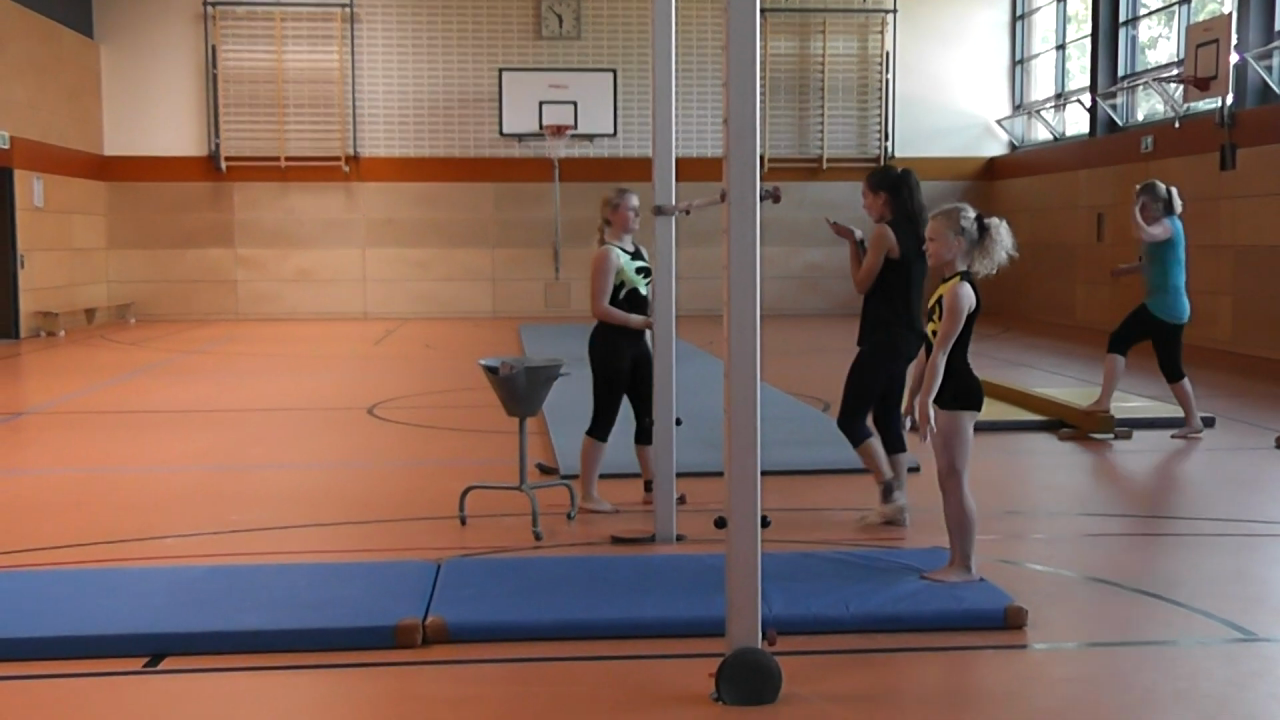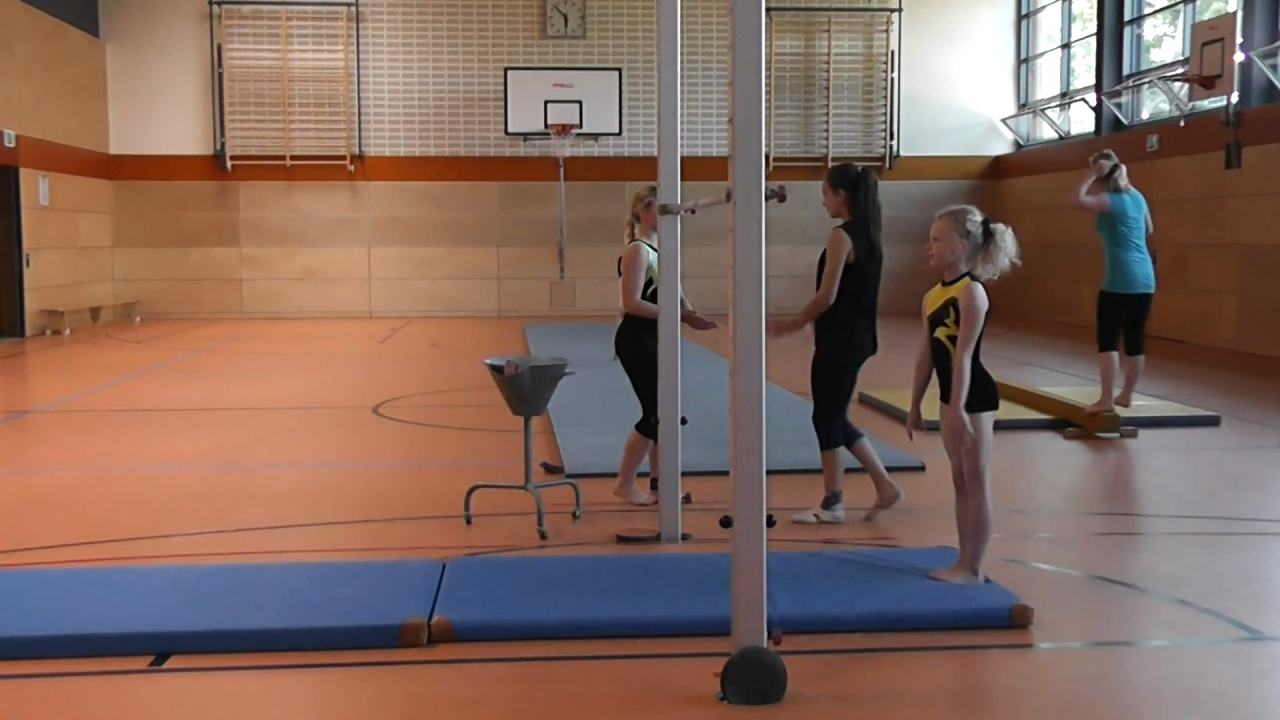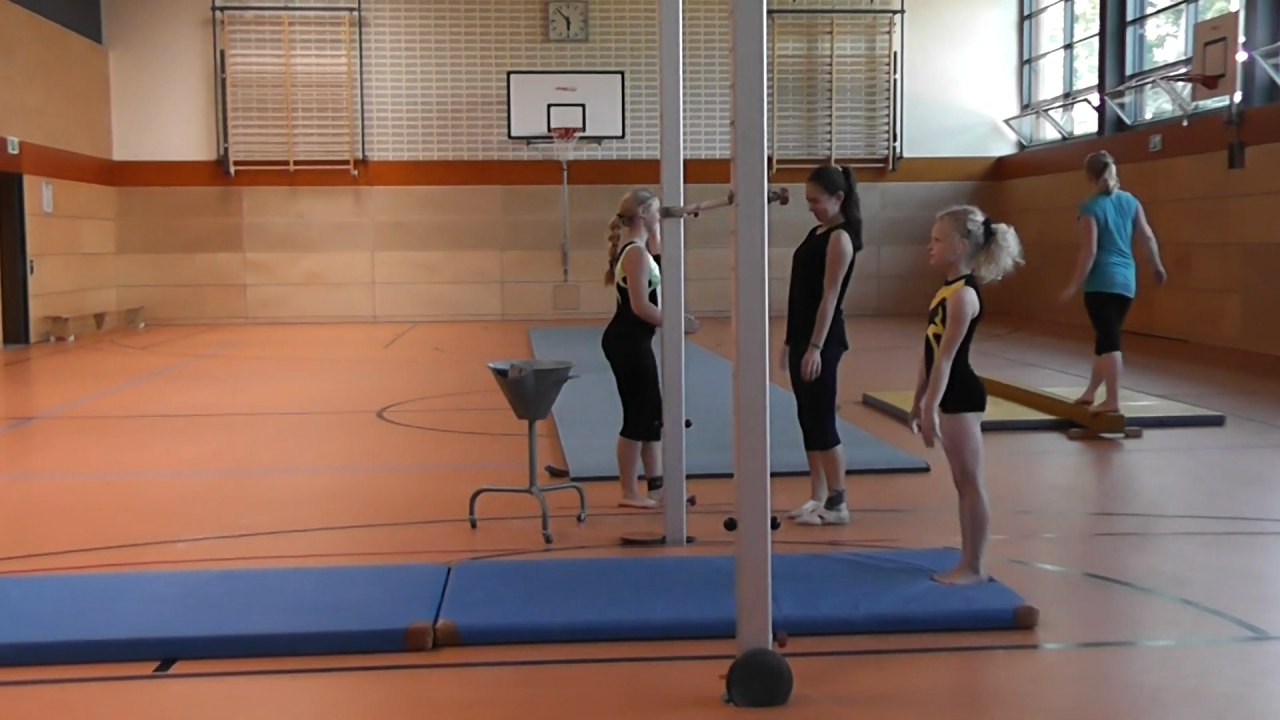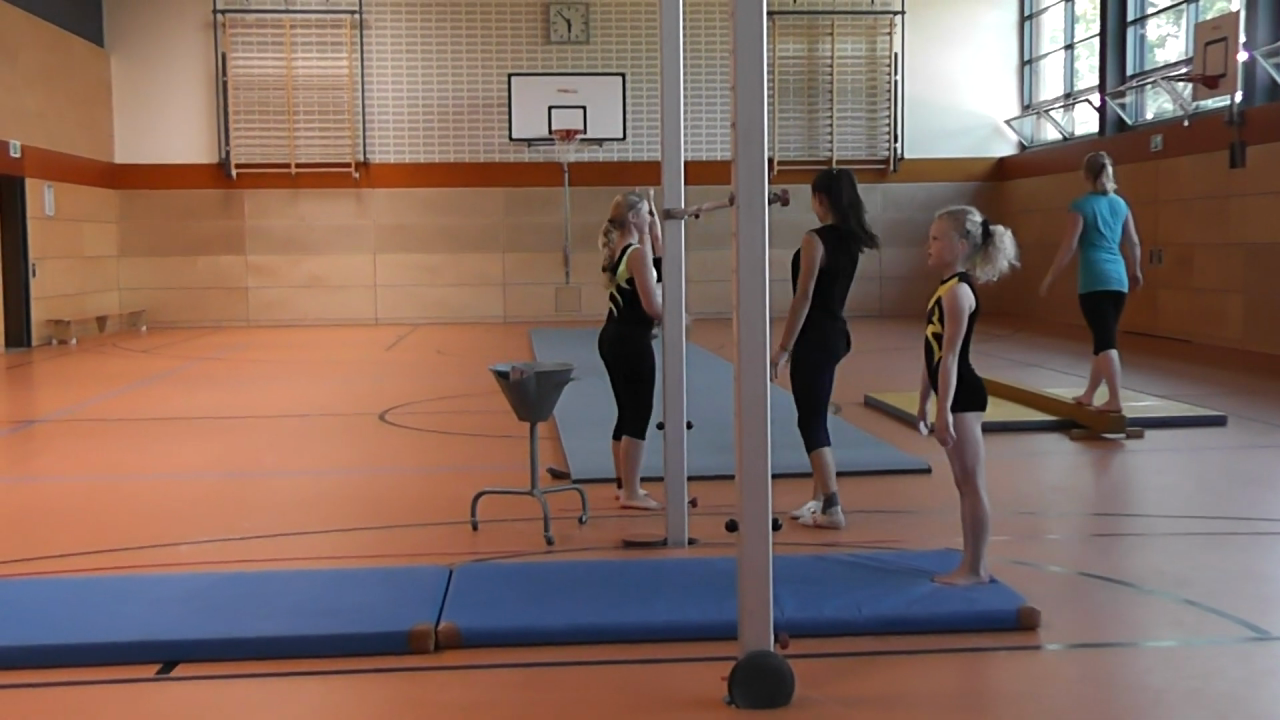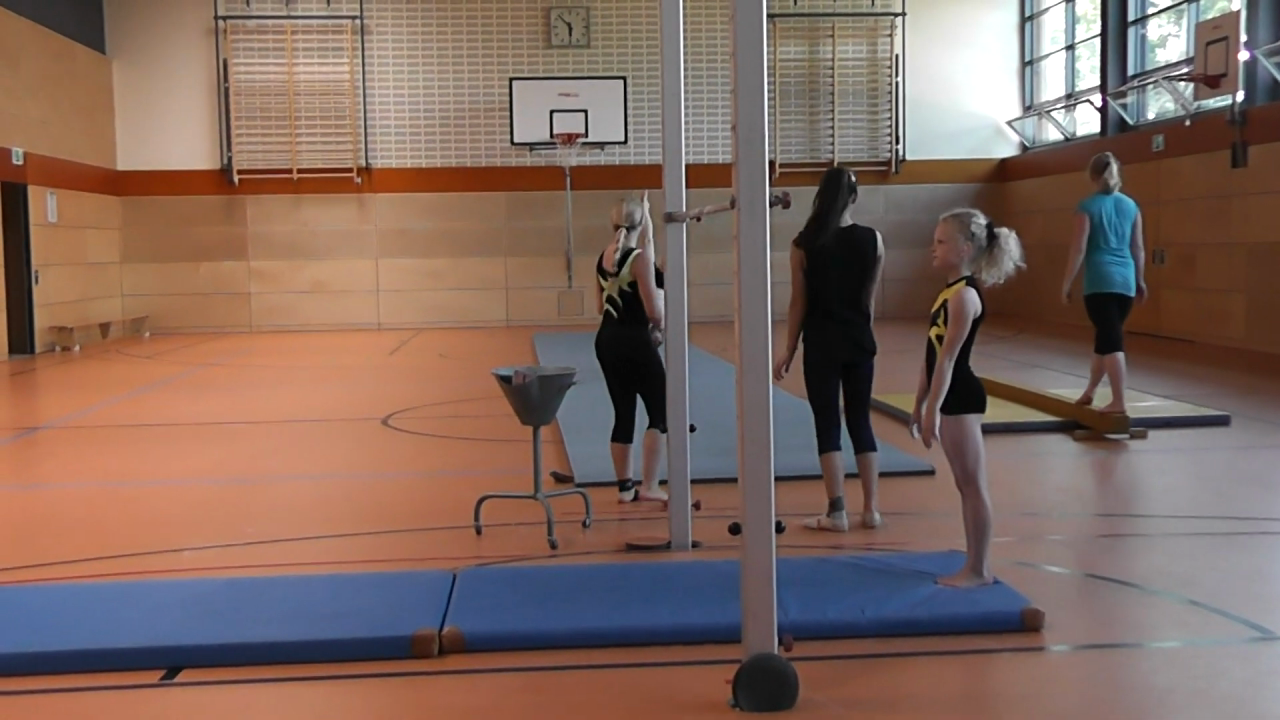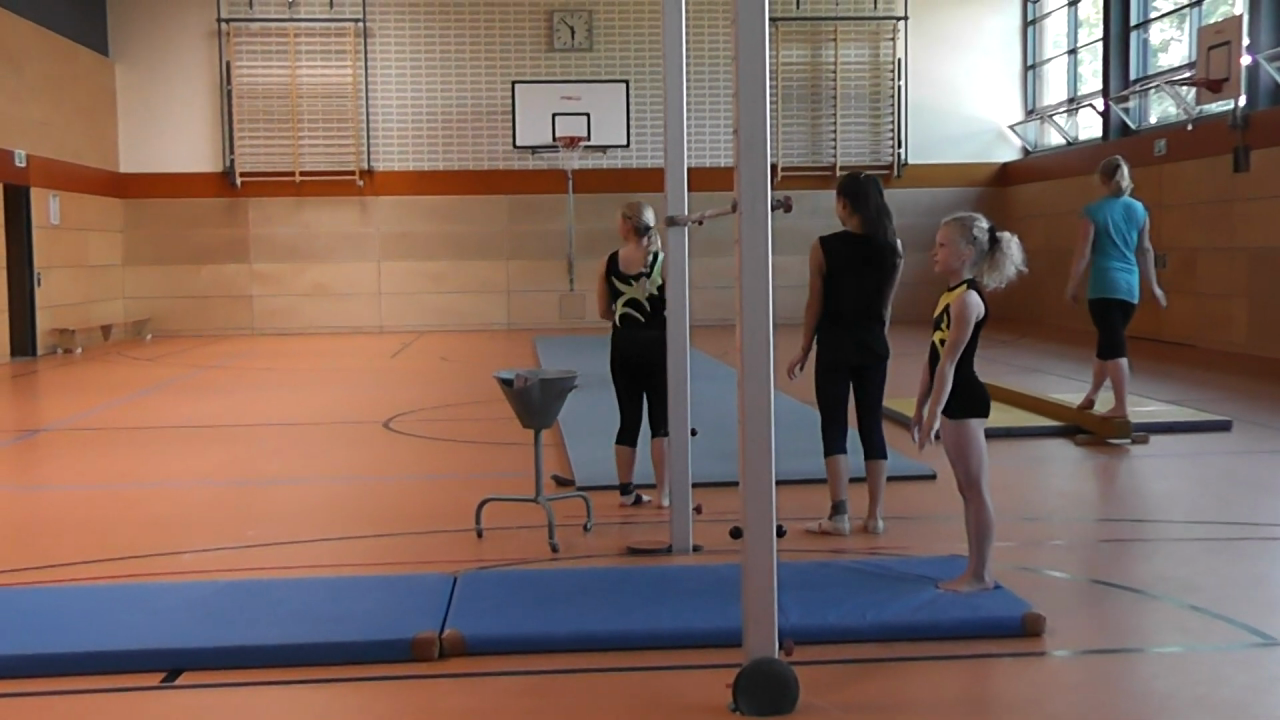
dt=0.5s
person 1, frame 1
left shoulder: (959, 291)
right shoulder: (945, 288)
left elbow: (942, 352)
right elbow: (927, 350)
left wrist: (926, 401)
right wrist: (912, 398)
left hip: (957, 394)
right hip: (944, 393)
left knee: (954, 481)
right knee: (947, 481)
left ankle: (966, 565)
right ankle: (956, 561)
person 1, frame 2
left shoulder: (972, 293)
right shoulder: (931, 296)
left elbow: (964, 355)
right elbow: (926, 354)
left wrist: (961, 409)
right wrist: (915, 404)
left hip: (975, 396)
right hip: (951, 396)
left knee: (976, 484)
right knee: (960, 482)
left ankle: (973, 569)
right ankle: (964, 561)
person 1, frame 3
left shoulder: (963, 296)
right shoulder: (945, 291)
left elbow: (945, 358)
right elbow: (930, 352)
left wrist: (932, 409)
right wrist: (919, 401)
left hip: (961, 397)
right hip: (948, 395)
left knee: (971, 483)
right knee: (962, 483)
left ankle: (975, 567)
right ankle: (967, 563)
person 1, frame 4
left shoulder: (958, 292)
right shoulder: (946, 289)
left elbow: (950, 356)
right elbow: (933, 355)
left wrist: (945, 410)
right wrist: (924, 402)
left hip: (962, 397)
right hip: (951, 396)
left knee: (972, 485)
right knee: (963, 484)
left ankle: (976, 569)
right ankle: (970, 564)
person 1, frame 5
left shoulder: (964, 296)
right shoulder: (950, 292)
left elbow: (948, 358)
right elbow: (931, 356)
left wrist: (932, 409)
right wrist: (920, 404)
left hip: (961, 399)
right hip: (950, 399)
left knee: (973, 486)
right knee: (964, 486)
left ankle: (979, 570)
right ankle: (973, 566)
person 1, frame 6
left shoulder: (966, 299)
right shoulder: (949, 295)
left elbow: (949, 361)
right elbow: (933, 357)
left wrist: (933, 413)
right wrist: (921, 408)
left hip: (965, 403)
right hip: (953, 403)
left knee: (977, 491)
right knee: (967, 490)
left ankle: (980, 575)
right ankle: (974, 571)
person 2, frame 1
left shoulder: (885, 232)
right shoulder: (913, 233)
left elbow: (862, 284)
left wrist: (854, 243)
right wrist: (861, 242)
left hip: (885, 341)
right hip: (904, 340)
left knee: (850, 418)
right knee: (889, 420)
left ankle: (891, 492)
right ankle: (895, 504)
person 2, frame 2
left shoulder: (841, 237)
right shoulder: (866, 235)
left elbow: (827, 297)
left wrist: (794, 322)
right wrist: (805, 320)
left hip: (839, 340)
right hip: (856, 338)
left knee: (825, 419)
right knee: (836, 418)
left ankle: (833, 504)
right ankle: (885, 487)
person 2, frame 3
left shoulder: (840, 238)
right shoulder: (816, 233)
left elbow: (829, 297)
left wrist: (816, 347)
right wrist: (790, 341)
left hip: (821, 340)
right hip: (802, 337)
left knee: (822, 421)
right knee: (808, 420)
left ankle: (837, 505)
right ankle: (819, 497)
person 2, frame 4
left shoulder: (815, 240)
right shoulder: (854, 239)
left elbow: (804, 298)
left wrist: (783, 348)
left hip: (813, 340)
right hip: (835, 336)
left knee: (810, 422)
right knee: (817, 419)
left ankle: (831, 508)
right ankle: (820, 500)
person 2, frame 5
left shoulder: (804, 243)
right shoulder: (873, 239)
left elbow: (799, 303)
right elbow: (871, 299)
left wrist: (789, 351)
left hip: (822, 344)
right hip: (860, 342)
left knee: (828, 425)
right knee: (861, 422)
left ankle: (837, 512)
right ankle: (870, 509)
person 2, frame 6
left shoulder: (825, 247)
right shoulder: (892, 248)
left elbow: (815, 305)
right elbow: (886, 305)
left wrist: (804, 350)
left hip: (834, 349)
right hip: (873, 348)
left knee: (834, 429)
right knee: (872, 427)
left ankle: (839, 515)
right ankle: (874, 516)
person 3, frame 1
left shoulder: (640, 251)
right shoulder: (607, 254)
right elbow: (599, 309)
left wrist: (653, 322)
right wrist: (643, 321)
left hip: (637, 344)
right hip: (611, 345)
left knee: (648, 416)
right knee: (604, 418)
left ankle: (651, 488)
right ankle: (588, 494)
person 3, frame 2
left shoulder: (660, 249)
right shoulder: (637, 251)
right elbow: (632, 303)
right wrist: (676, 314)
left hip: (655, 340)
right hip: (636, 341)
left knee: (662, 413)
right knee: (653, 414)
left ankle: (658, 485)
right ankle: (625, 484)
person 3, frame 3
left shoulder: (640, 249)
right shoulder: (635, 252)
right elbow: (640, 306)
left hip: (635, 341)
right hip: (627, 341)
left knee: (652, 412)
right knee: (637, 415)
left ankle: (655, 485)
right ankle: (629, 492)
person 3, frame 4
left shoulder: (614, 252)
right shoulder: (638, 254)
right elbow: (651, 305)
left hip: (612, 337)
right hip: (632, 340)
left knee: (627, 412)
right knee: (639, 415)
left ankle: (625, 484)
right ankle: (631, 493)
person 3, frame 5
left shoulder: (605, 257)
right shoulder: (639, 258)
right elbow: (653, 310)
right wrist: (660, 324)
left hip: (607, 340)
right hip: (633, 341)
left knee: (623, 414)
right knee: (659, 412)
left ankle: (625, 487)
right ankle: (650, 485)
person 3, frame 6
left shoulder: (609, 263)
right shoulder: (661, 261)
left elbow: (604, 312)
left hip: (623, 345)
right hip: (656, 344)
left knee: (629, 419)
right knee: (661, 420)
left ankle: (627, 491)
right ankle: (663, 493)
person 4, frame 1
left shoulder: (1169, 224)
right shoulder: (1161, 224)
left elbow: (1144, 235)
left wrist: (1136, 211)
right wrist: (1129, 268)
left hip: (1164, 305)
right hip: (1171, 307)
left knee: (1119, 340)
right knee: (1171, 366)
left ankle: (1104, 401)
right ankle: (1193, 420)
person 4, frame 2
left shoulder: (1109, 200)
right shoulder: (1136, 196)
left elbow: (1078, 199)
right elbow: (1149, 230)
left wrist: (1092, 175)
left hip: (1120, 279)
right hip: (1145, 278)
left knee: (1108, 339)
right knee: (1135, 340)
left ankle: (1106, 400)
right ankle: (1125, 395)
person 4, frame 3
left shoulder: (1090, 207)
right shoulder: (1129, 200)
left elbow: (1089, 251)
right elbow: (1147, 236)
left wrist: (1074, 286)
right wrist: (1157, 265)
left hip: (1101, 281)
right hip: (1126, 280)
left knee: (1108, 340)
right knee: (1107, 338)
left ankle: (1112, 400)
right ankle: (1090, 393)
person 4, frame 4
left shoulder: (1081, 205)
right shoulder: (1120, 204)
left elbow: (1070, 246)
right elbow: (1133, 242)
left wrist: (1049, 279)
right wrist: (1136, 271)
left hip: (1095, 279)
right hip: (1118, 278)
left knee: (1105, 339)
right knee: (1104, 337)
left ankle: (1115, 400)
right ankle: (1089, 394)
person 4, frame 5
left shoulder: (1088, 206)
right shoulder: (1130, 205)
left elbow: (1079, 249)
right elbow: (1138, 247)
left wrist: (1067, 284)
right wrist: (1139, 280)
left hip: (1100, 281)
right hip: (1125, 281)
left knee: (1111, 340)
right knee: (1106, 337)
left ankle: (1119, 402)
right ankle: (1090, 391)
person 4, frame 6
left shoulder: (1094, 211)
right shoulder: (1139, 209)
left elbow: (1082, 253)
right elbow: (1146, 250)
left wrist: (1071, 287)
right wrist: (1154, 286)
left hip: (1104, 287)
right hip: (1130, 287)
left knee: (1114, 346)
right knee: (1108, 342)
left ankle: (1121, 407)
right ankle: (1091, 395)
